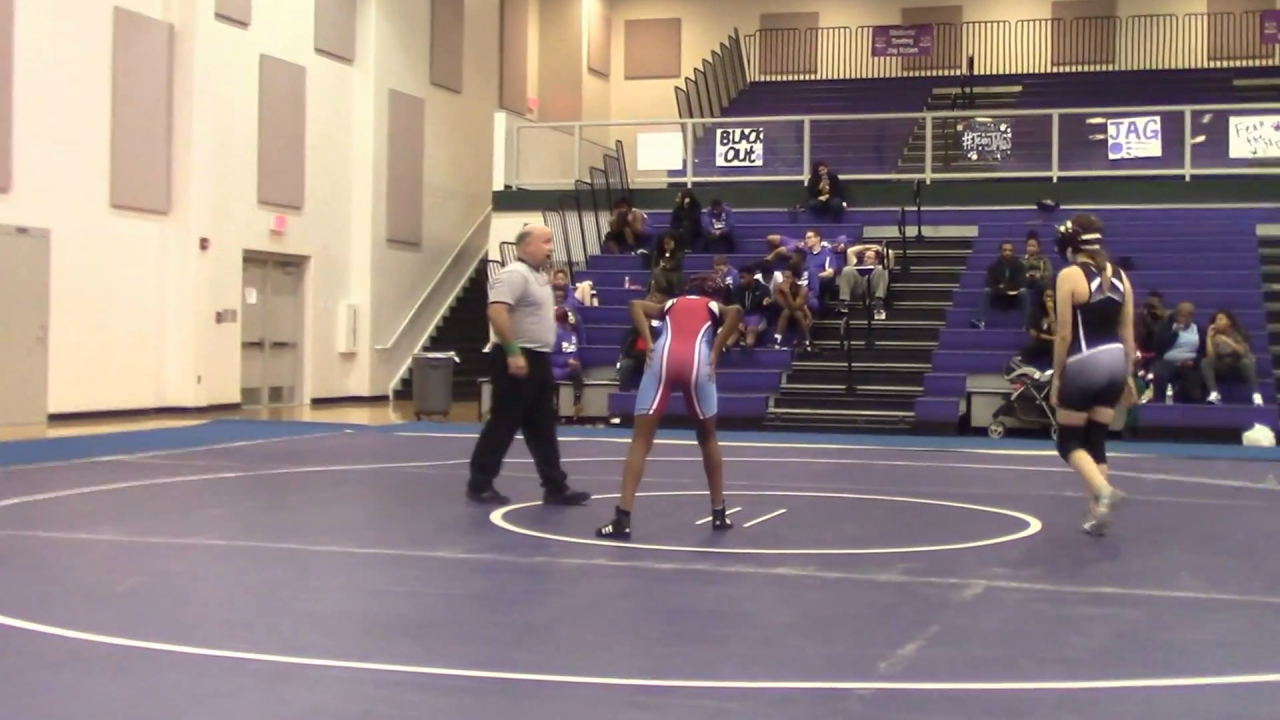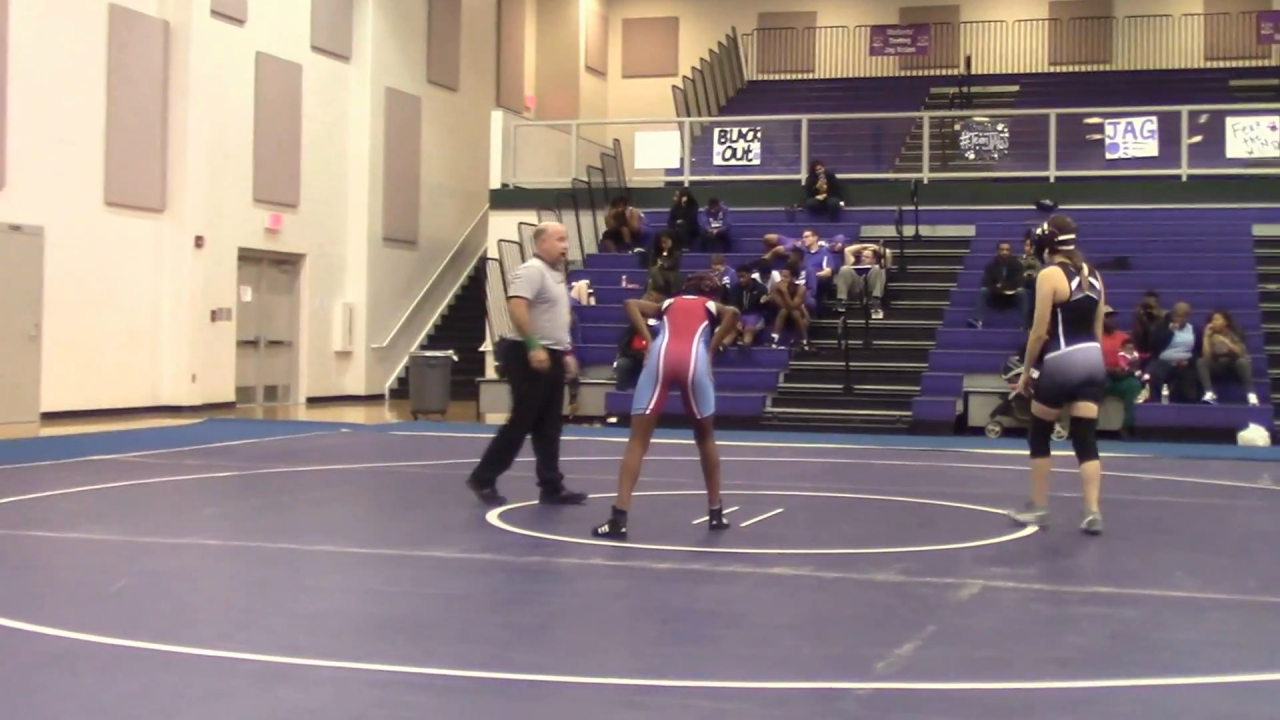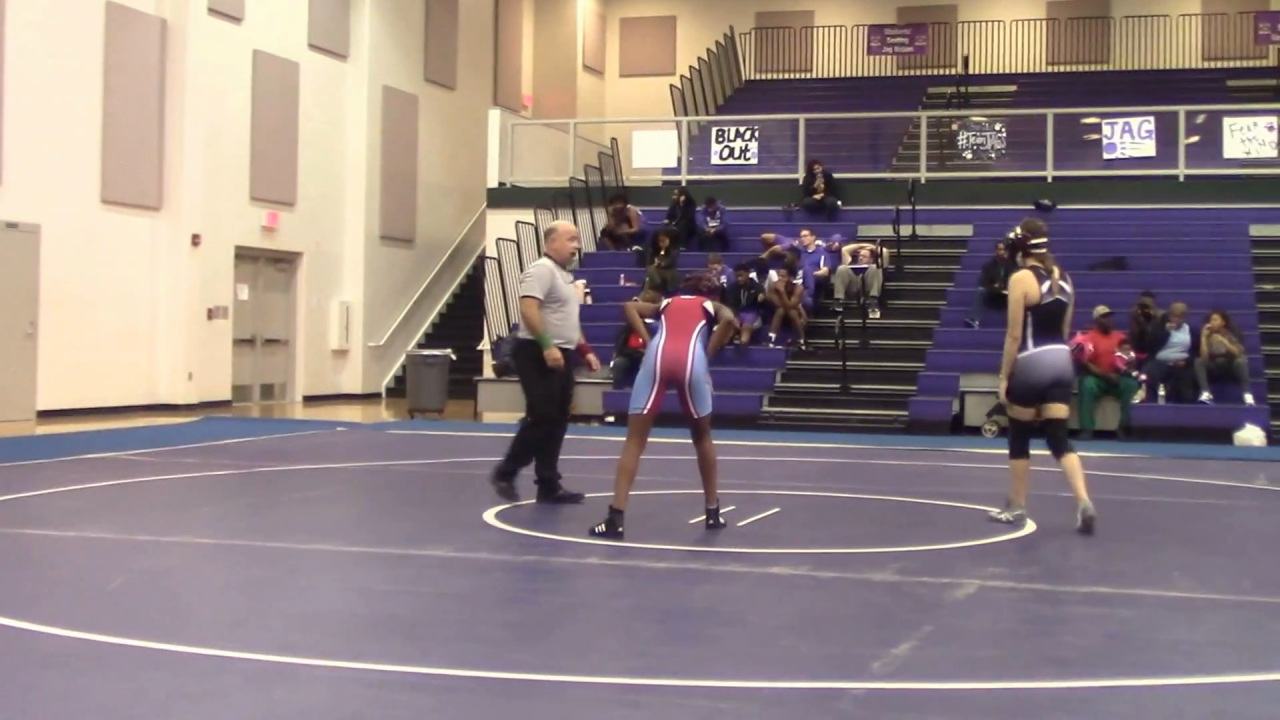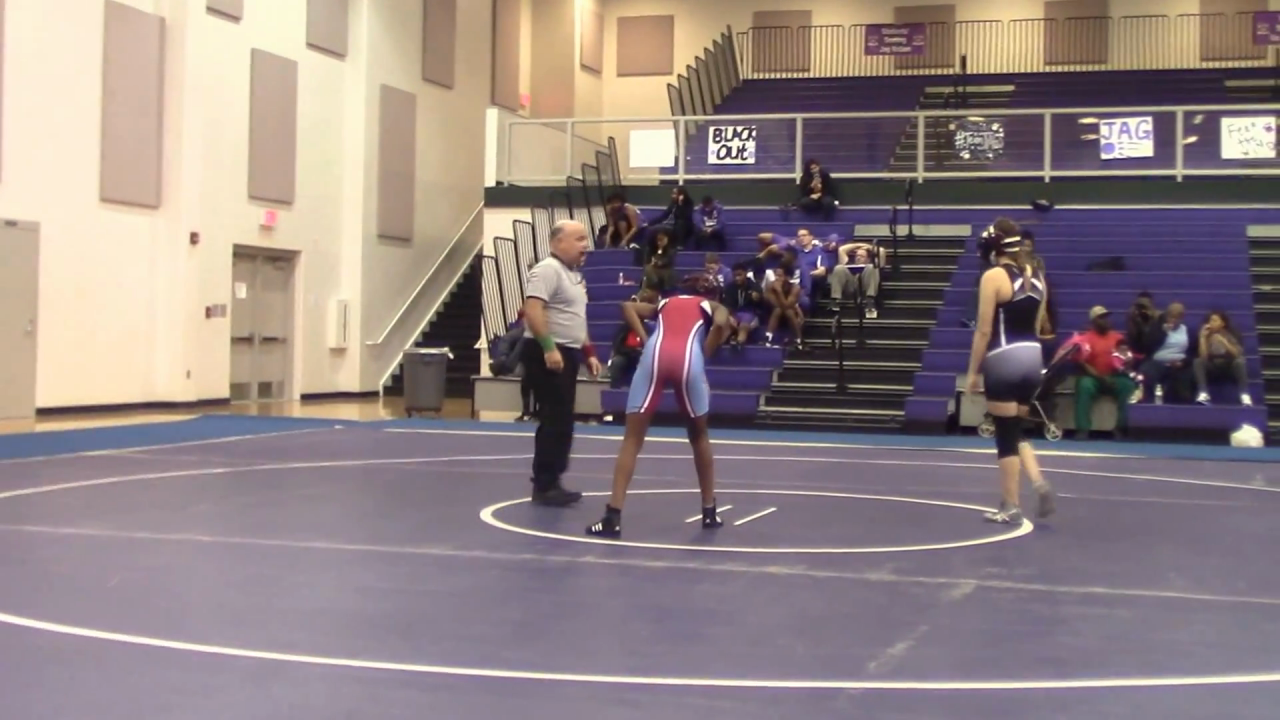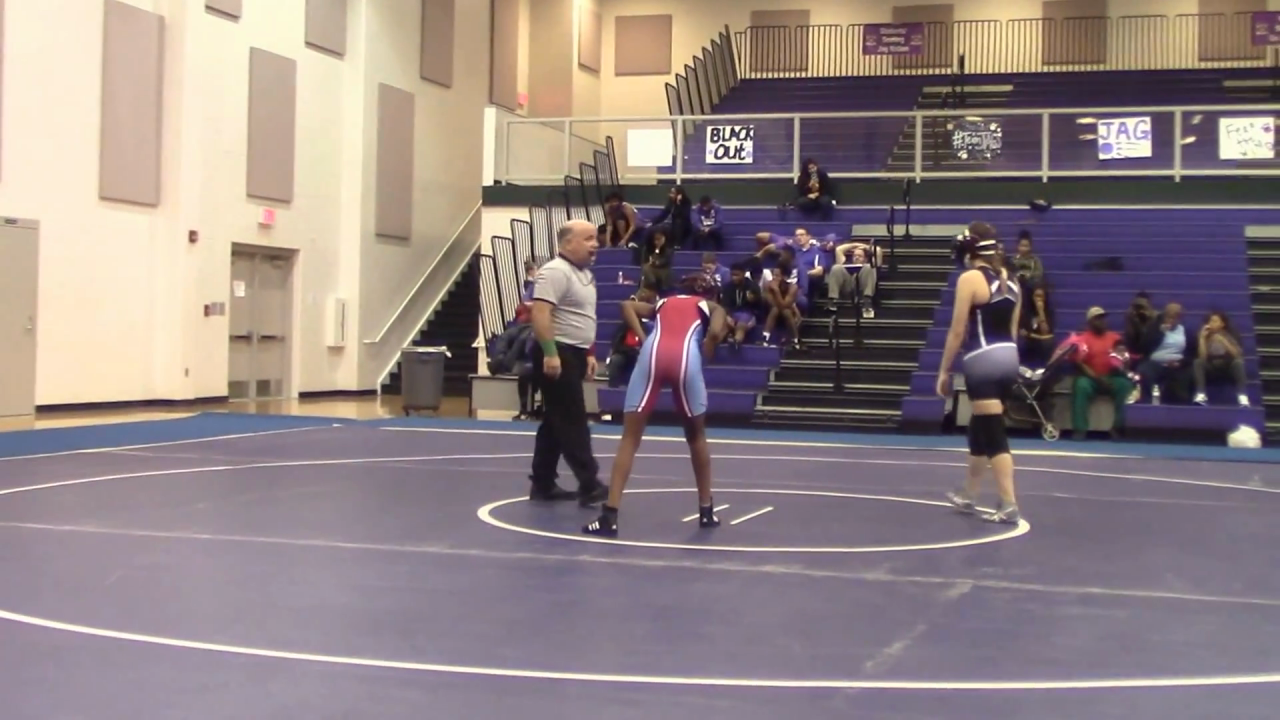
dt=0.2s
person 1, frame 1
left shoulder: (1070, 276)
right shoulder: (1119, 275)
left elbow: (1064, 334)
right elbow: (1127, 332)
left wrist: (1057, 377)
right wrist: (1129, 376)
left hip: (1084, 364)
right hip: (1115, 362)
left knee: (1070, 442)
right knee: (1096, 441)
left ankle: (1104, 491)
right ankle: (1098, 515)
person 1, frame 2
left shoulder: (1049, 275)
right shoulder: (1092, 275)
left elbow: (1040, 332)
right elbow: (1098, 328)
left wrist: (1026, 371)
left hip: (1062, 362)
right hip: (1093, 359)
left knee: (1039, 437)
right knee: (1086, 441)
left ankle: (1039, 507)
right ankle: (1093, 512)
person 1, frame 3
left shoulder: (1021, 279)
right shoulder: (1063, 278)
left elbow: (1014, 334)
right elbow: (1065, 330)
left wrist: (1004, 377)
left hip: (1031, 363)
right hip: (1061, 361)
left knee: (1018, 439)
right knee: (1060, 439)
left ankle: (1015, 508)
right ankle: (1083, 502)
person 1, frame 4
left shoulder: (993, 276)
right shoulder: (1035, 275)
left elbow: (984, 330)
right elbow: (1037, 325)
left wrist: (973, 372)
left hip: (1005, 359)
right hip: (1032, 357)
left knee: (1005, 435)
right knee: (1014, 432)
left ankle: (1011, 507)
right ankle: (1038, 483)
person 1, frame 5
left shoulder: (969, 279)
right shoulder: (1009, 279)
left elbow: (958, 331)
right elbow: (1012, 328)
left wrist: (944, 371)
left hip: (983, 361)
right hip: (1008, 357)
left knee: (993, 435)
right knee: (979, 430)
left ankle: (1009, 504)
right ankle: (969, 495)
person 2, frame 1
left shoulder: (540, 275)
right shoulder: (515, 274)
right elbow: (497, 312)
right wrist: (512, 353)
left hip: (538, 359)
right hip: (517, 360)
left knee: (543, 427)
right knee: (503, 424)
left ankle: (555, 487)
right ankle: (479, 485)
person 2, frame 2
left shoulder: (556, 274)
right shoulder: (532, 270)
right elbow: (517, 308)
left wrist: (566, 354)
right wrist: (534, 347)
left hip: (550, 358)
right hip: (528, 356)
left knee: (550, 425)
right knee: (522, 420)
left ankle: (551, 487)
right ankle: (483, 479)
person 2, frame 3
left shoulder: (566, 275)
right shoulder: (541, 269)
right elbow: (528, 309)
left wrist: (585, 351)
right wrist: (548, 346)
left hip: (562, 357)
right hip: (539, 356)
left knee: (557, 422)
right knee: (542, 418)
left ankle: (548, 486)
right ankle: (505, 473)
person 2, frame 4
left shoulder: (574, 274)
right shoulder: (547, 270)
right elbow: (533, 310)
left wrist: (589, 353)
right wrist: (549, 348)
left hip: (567, 354)
right hip: (546, 355)
left knee: (555, 420)
right knee: (559, 419)
left ankle: (548, 484)
right ankle: (547, 485)
person 2, frame 5
left shoulder: (584, 273)
right shoulder: (556, 272)
right elbow: (540, 313)
left wrist: (588, 353)
right wrist: (549, 352)
left hip: (573, 355)
right hip: (557, 356)
left knee: (556, 421)
right knee: (572, 420)
left ankle: (543, 484)
right ankle: (589, 485)
person 3, frame 1
left shoulder: (671, 304)
right shoulder: (716, 307)
left elbow: (636, 305)
right elbow: (736, 311)
left wrist: (649, 343)
right wrist: (716, 351)
left hip: (663, 358)
right hip: (697, 360)
left knee: (640, 441)
right knee: (707, 439)
left ankle: (623, 520)
right ankle: (719, 513)
person 3, frame 2
left shoulder: (668, 304)
right shoulder: (714, 307)
left elbow: (631, 304)
right elbow: (733, 314)
left wrist: (649, 341)
right wrist: (711, 351)
left hip: (661, 357)
right hip: (694, 359)
left knee: (637, 441)
right knee: (705, 439)
left ankle: (619, 519)
right ankle: (715, 513)
person 3, frame 3
left shoulder: (666, 303)
right shoulder: (713, 306)
left elbow: (629, 306)
right elbow: (729, 321)
left wrist: (648, 341)
right wrist: (707, 356)
left hip: (658, 356)
right hip: (691, 358)
left knee: (634, 441)
right knee: (702, 438)
left ankle: (615, 518)
right ankle: (712, 512)
person 3, frame 4
left shoulder: (664, 303)
right shoulder: (713, 306)
left elbow: (628, 306)
right elbow: (720, 326)
left wrist: (645, 341)
right wrist: (703, 358)
left hip: (655, 355)
right hip: (688, 358)
left knee: (632, 440)
right knee: (699, 437)
left ankle: (613, 517)
right ankle: (709, 511)
person 3, frame 5
left shoulder: (663, 303)
right shoulder: (712, 307)
left elbow: (628, 306)
right elbow: (714, 334)
left wrist: (644, 340)
right wrist: (701, 362)
left hip: (653, 354)
right hip: (686, 356)
left knee: (630, 439)
right knee: (696, 437)
left ankle: (609, 516)
right ankle: (706, 511)
